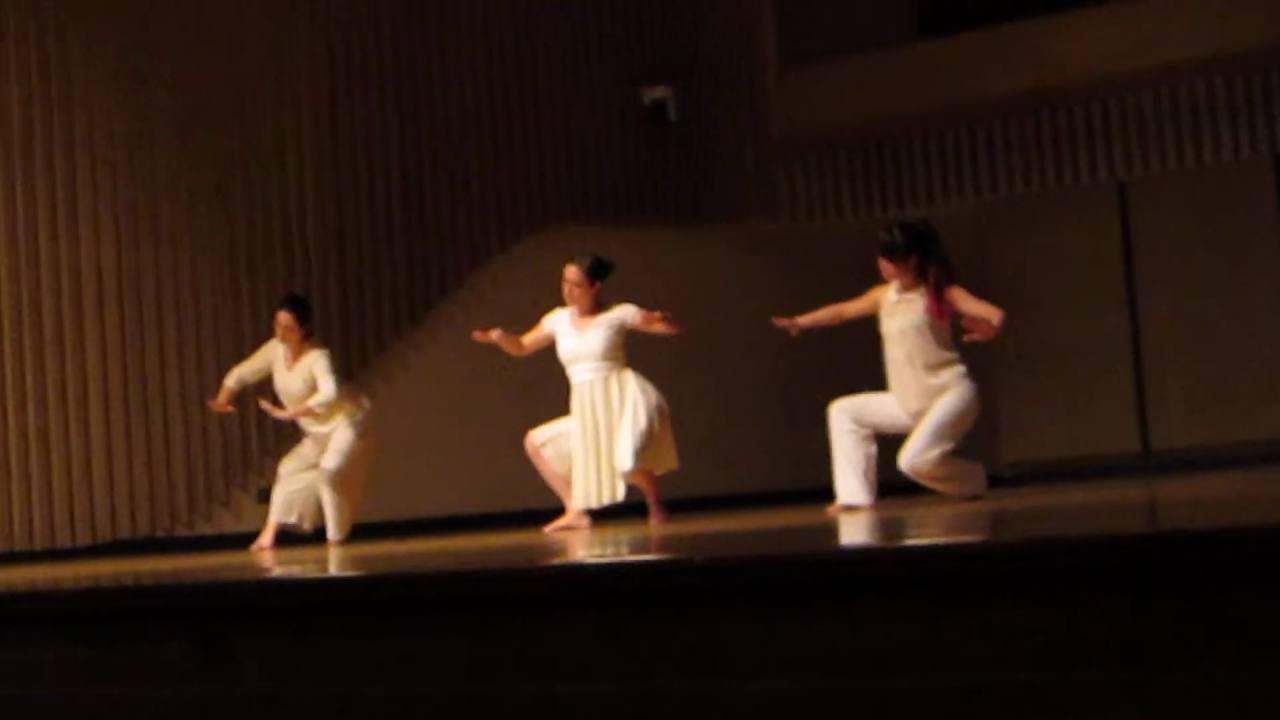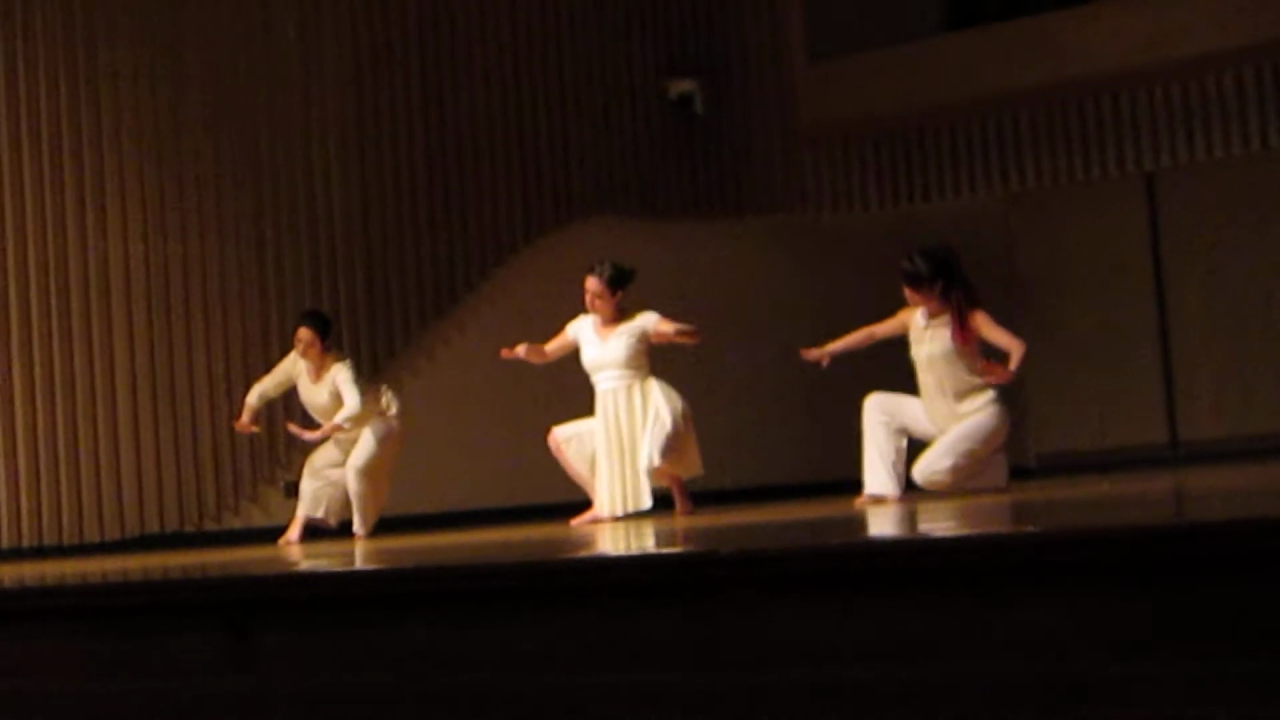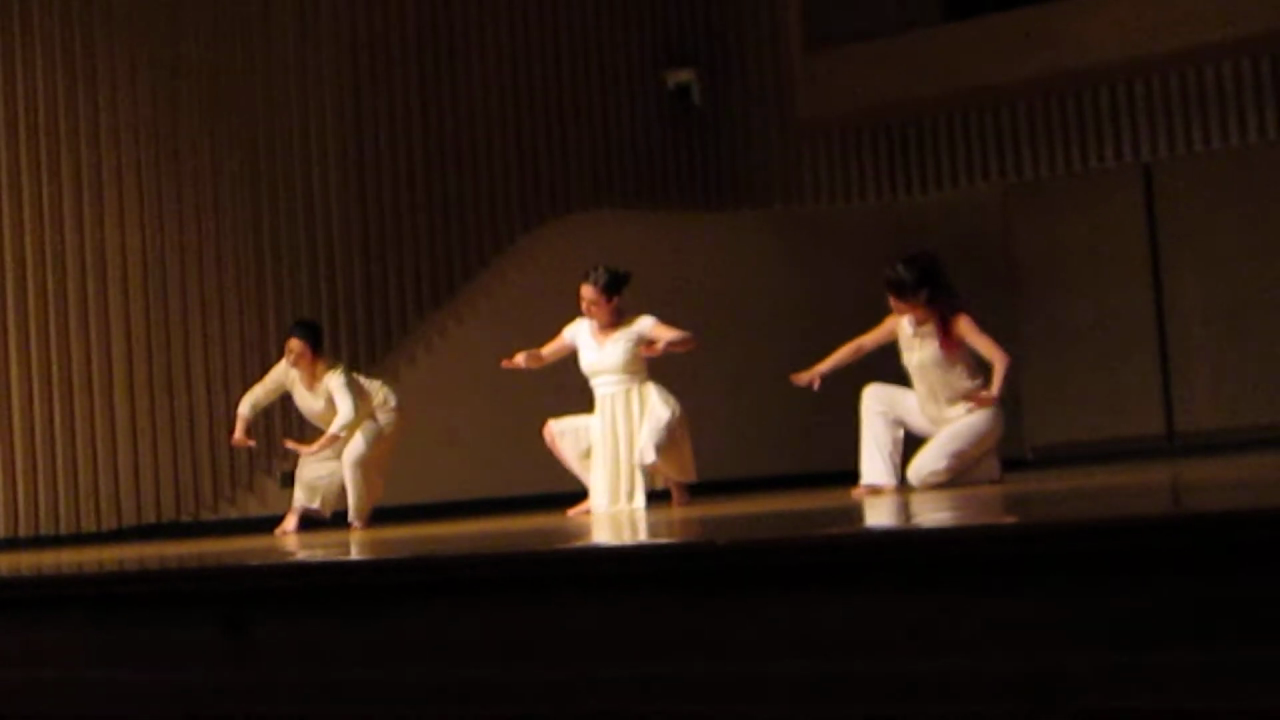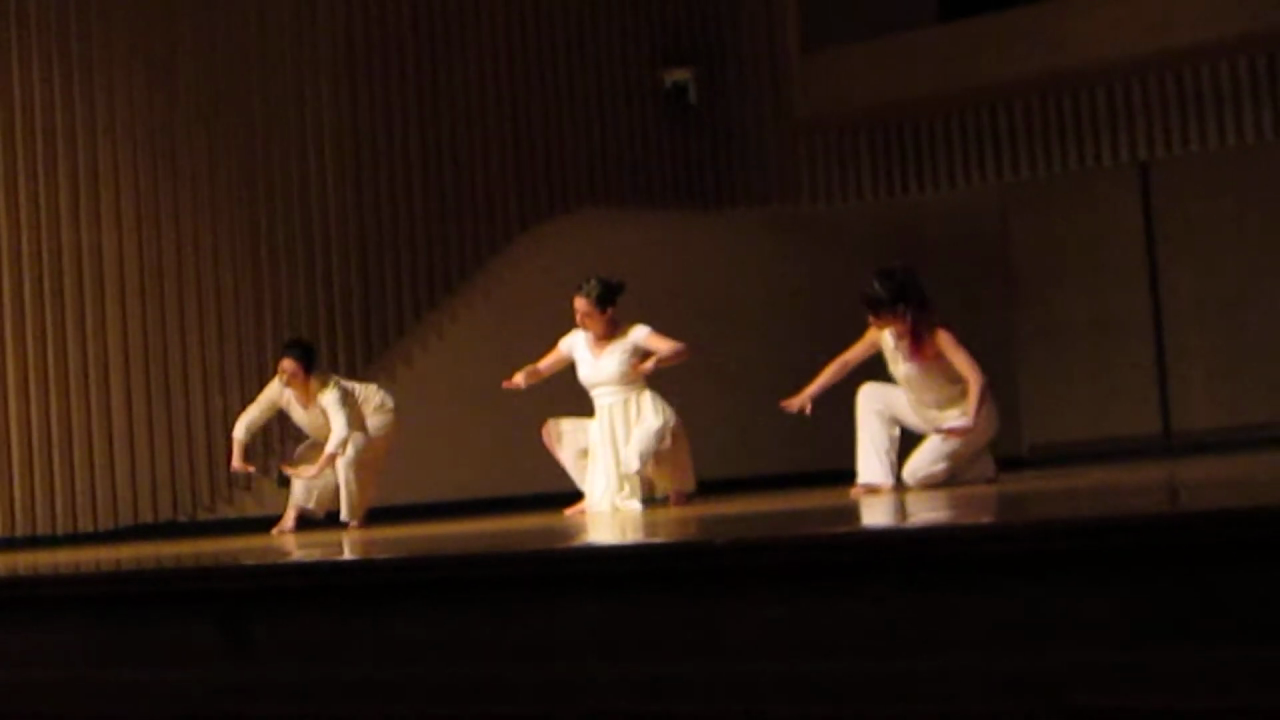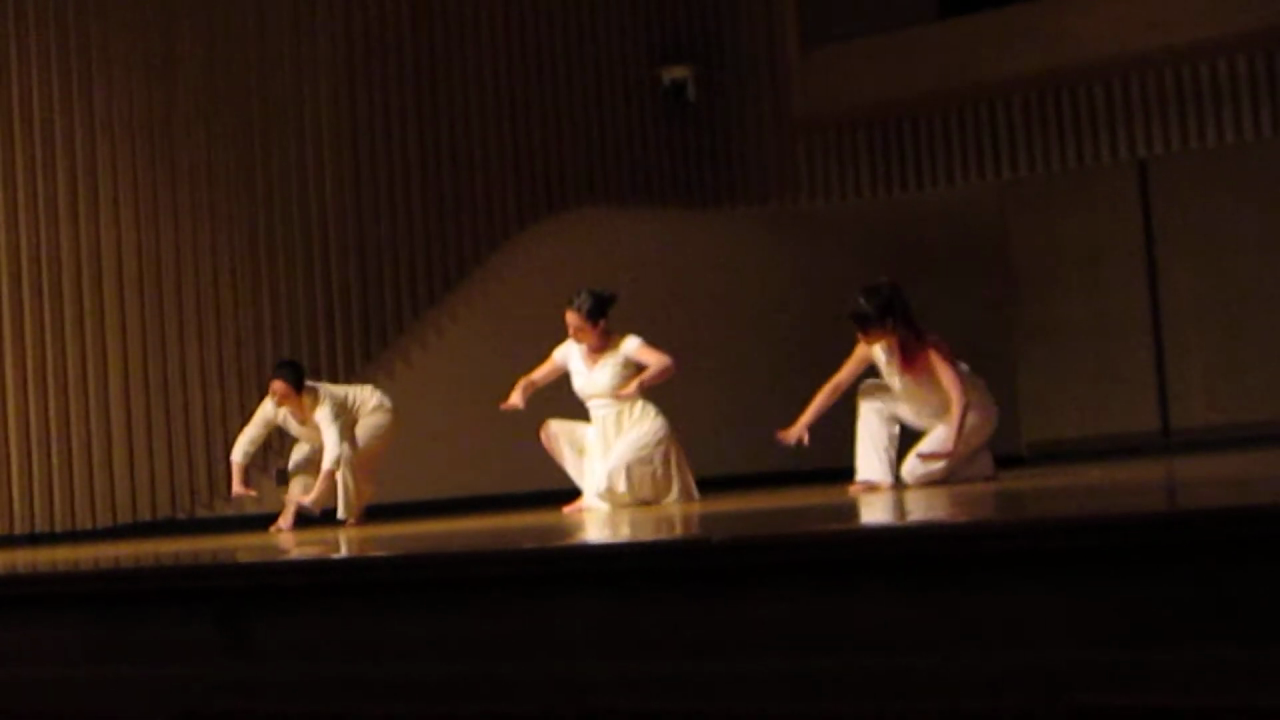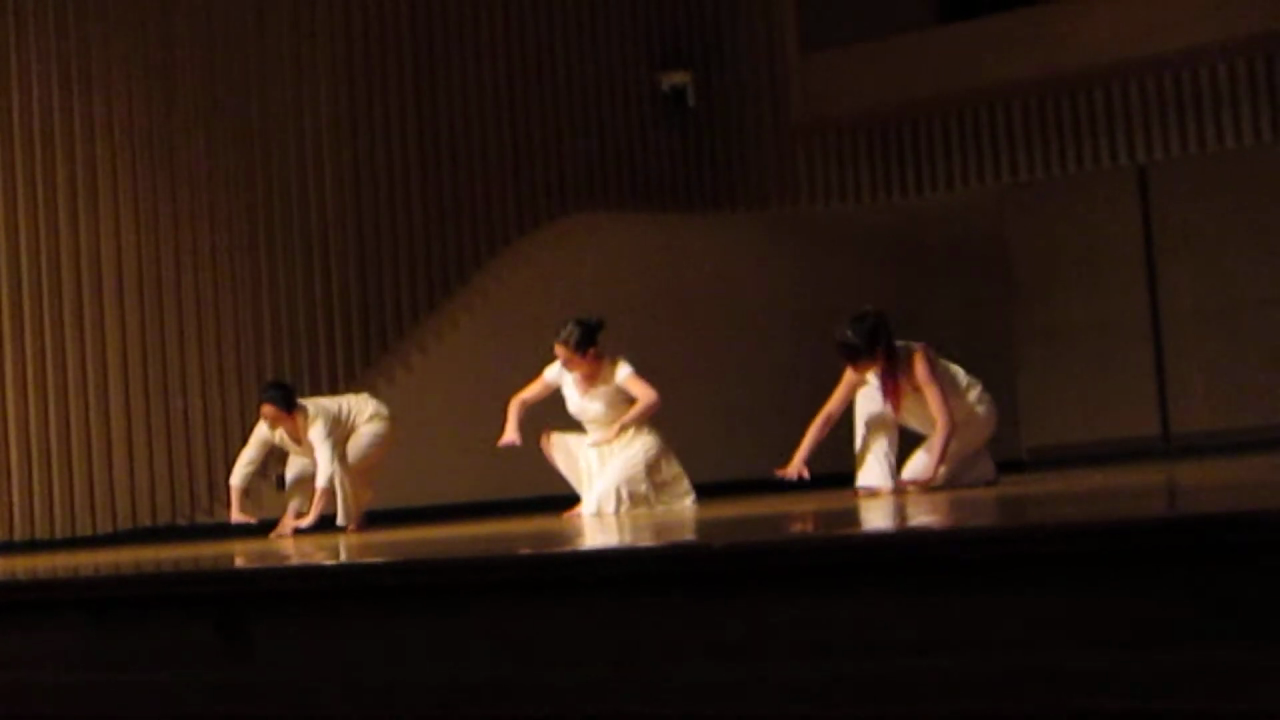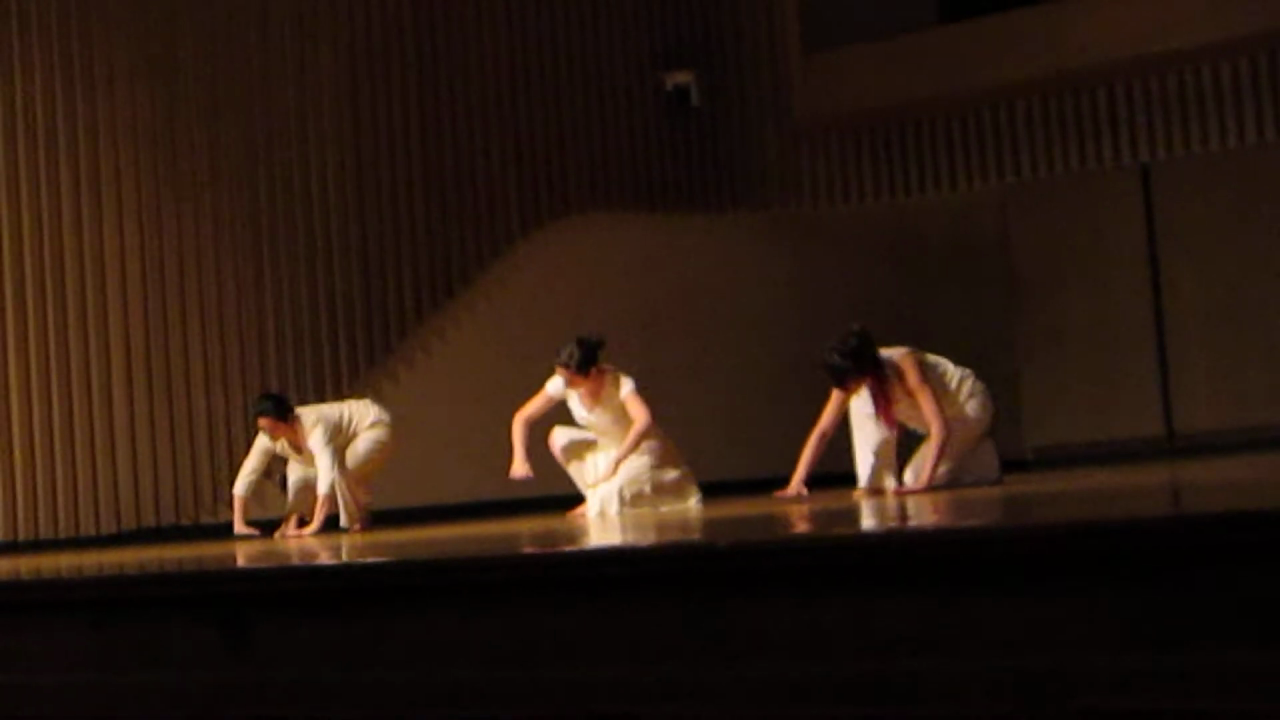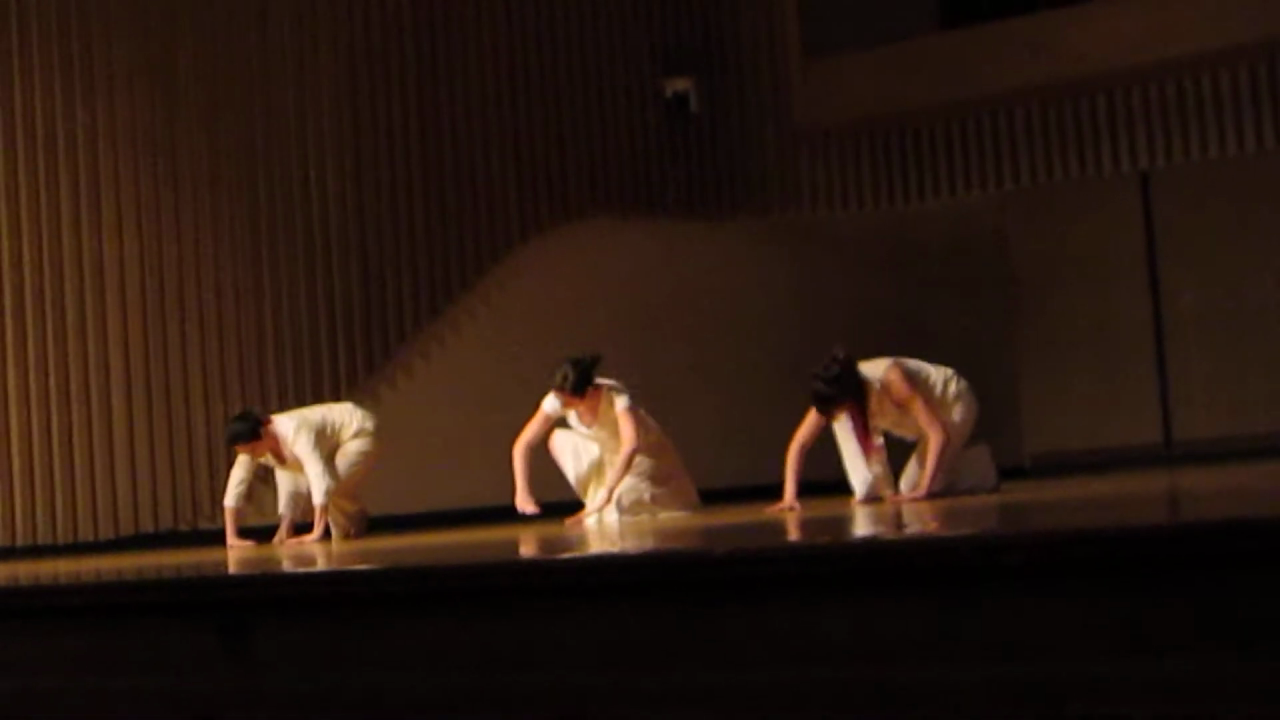
dt=0.5s
person 1, frame 1
left shoulder: (944, 294)
right shoulder: (883, 295)
left elbow: (996, 314)
right elbow: (844, 310)
left wrist: (991, 329)
right wrist: (798, 322)
left hip: (952, 393)
right hip: (908, 403)
left knee: (914, 460)
right knee: (843, 411)
left ankle: (972, 480)
right ankle: (856, 495)
person 1, frame 2
left shoulder: (970, 318)
right shoulder: (912, 317)
left elbow: (1017, 345)
right elbow: (873, 332)
left wrist: (1010, 372)
right wrist: (828, 350)
left hip: (979, 414)
right hip: (937, 417)
left knee: (928, 473)
right knee: (877, 404)
left ankle: (991, 469)
right ankle: (884, 488)
person 1, frame 3
left shoulder: (956, 323)
right shoulder: (899, 323)
left elbow: (1000, 357)
right elbow: (860, 345)
left wrist: (993, 395)
right wrist: (817, 371)
left hip: (973, 415)
right hip: (932, 413)
left knee: (922, 475)
right knee: (875, 395)
left ankle: (982, 463)
right ankle: (880, 478)
person 1, frame 4
left shoulder: (936, 336)
right shoulder: (880, 334)
left elbow: (975, 376)
right elbow: (845, 361)
left wrist: (970, 423)
right wrist: (807, 394)
left hip: (963, 414)
left knee: (916, 475)
right knee: (870, 394)
left ankle: (977, 464)
right ankle: (877, 477)
person 1, frame 5
left shoulder: (926, 346)
right shoulder: (870, 348)
left elbow: (959, 396)
right elbow: (837, 384)
left wrist: (951, 444)
right wrist: (801, 424)
left hip: (972, 411)
right hip: (927, 412)
left knee: (915, 473)
right knee: (869, 393)
left ankle: (977, 462)
right ankle: (876, 475)
person 1, frame 6
left shoulder: (916, 361)
right shoulder: (860, 368)
left elbow: (945, 421)
right elbow: (829, 414)
left wrist: (931, 472)
right wrist: (798, 460)
left hip: (973, 414)
right hip: (929, 417)
left knee: (914, 480)
right knee: (867, 397)
left ankle: (978, 467)
right ankle: (877, 481)
person 1, frame 7
left shoulder: (905, 367)
right shoulder: (851, 378)
left elbow: (940, 428)
right elbow: (822, 431)
left wrist: (924, 480)
right wrist: (797, 481)
left hip: (969, 403)
right hip: (931, 407)
left knee: (914, 479)
right knee: (861, 404)
left ankle: (982, 462)
right ankle: (879, 481)
person 1, frame 8
left shoulder: (891, 380)
right shoulder: (837, 395)
left elbow: (939, 435)
right elbow: (798, 444)
left wrist: (923, 489)
right wrist: (789, 496)
left hip: (954, 402)
right hip: (909, 418)
left knee: (910, 488)
right knee: (845, 421)
left ankle: (978, 467)
right ankle: (876, 489)
person 2, frame 1
left shoulder: (618, 313)
right shoulder: (558, 318)
left elbow: (672, 328)
right elbow: (520, 347)
left wrist: (657, 319)
right wrist: (499, 337)
left hip: (624, 400)
right hip: (588, 412)
left knee: (626, 461)
right knee: (535, 442)
left ankle: (655, 506)
right ankle: (576, 511)
person 2, frame 2
left shoulder: (641, 321)
right shoulder: (582, 326)
left elbow: (694, 335)
right elbow: (544, 354)
left wrist: (673, 333)
right wrist: (525, 350)
left hip: (647, 406)
right hip: (610, 417)
left knee: (652, 459)
right knee: (558, 438)
left ankle: (681, 496)
right ankle: (602, 504)
person 2, frame 3
left shoulder: (638, 325)
right shoulder: (579, 330)
left elbow: (687, 339)
right elbow: (542, 357)
left wrist: (664, 345)
right wrist: (524, 357)
left hip: (644, 408)
right hip: (607, 418)
left knee: (649, 450)
right knee: (553, 430)
left ankle: (677, 486)
right ankle: (599, 492)
person 2, frame 4
left shoulder: (634, 334)
right shoulder: (575, 340)
left elbow: (680, 350)
right elbow: (540, 370)
left wrist: (654, 361)
right wrist: (523, 375)
left hip: (642, 416)
right hip: (606, 426)
left knee: (638, 458)
right knee: (552, 430)
left ankle: (674, 490)
right ankle: (595, 493)
person 2, frame 5
left shoulder: (625, 345)
right shoulder: (569, 350)
left elbow: (666, 363)
right elbow: (532, 380)
left wrist: (638, 383)
right wrist: (519, 392)
left hip: (639, 426)
right hip: (602, 433)
left knee: (612, 475)
right knee: (550, 430)
right ankle: (592, 492)
person 2, frame 6
left shoulder: (616, 369)
right shoulder: (559, 371)
left elbow: (652, 398)
right elbow: (520, 399)
left wrist: (619, 426)
right wrist: (512, 427)
left hip: (634, 445)
right hip: (599, 450)
left knee: (605, 501)
right knee: (550, 440)
right ankle: (591, 496)
person 2, frame 7
left shoulder: (620, 383)
right shoulder: (561, 384)
left elbow: (645, 421)
right elbow: (521, 418)
left wrist: (615, 462)
right wrist: (520, 458)
left hip: (641, 449)
right hip: (605, 448)
left knee: (609, 499)
right knee: (557, 436)
right ankle: (595, 496)
person 2, frame 8
left shoulder: (615, 397)
right shoulder: (557, 400)
left elbow: (631, 444)
right elbow: (522, 444)
left wrist: (607, 491)
right wrist: (522, 492)
left hip: (644, 456)
right hip: (607, 453)
left knee: (611, 509)
right knee: (557, 439)
right ankle: (592, 505)
person 3, frame 1
left shoulder: (317, 357)
right shoulder: (275, 349)
left elbow: (329, 395)
right elbow: (243, 372)
left wrist: (287, 414)
right wrist: (223, 399)
left hip: (347, 419)
right hip: (318, 432)
left knee: (329, 469)
right knee: (290, 469)
left ankle: (337, 537)
right ankle: (271, 531)
person 3, frame 2
left shoulder: (340, 368)
right shoulder: (296, 362)
left elbow: (354, 407)
right elbow: (264, 387)
left wrist: (317, 434)
right wrist: (246, 418)
left hip: (378, 418)
right hip: (348, 432)
left knee: (357, 467)
right knee: (317, 466)
left ankle: (363, 532)
right ankle: (298, 525)
person 3, frame 3
left shoulder: (332, 375)
right shoulder: (286, 369)
left elbow: (347, 415)
right elbow: (254, 397)
left wrist: (315, 448)
right wrist: (240, 430)
left hip: (377, 411)
right hip: (350, 425)
left knee: (353, 458)
right knee: (312, 461)
left ankle: (361, 520)
right ankle: (295, 514)
person 3, frame 4
left shoulder: (327, 390)
right shoulder: (279, 388)
left elbow: (341, 432)
right elbow: (247, 420)
left wrist: (315, 470)
right wrist: (237, 458)
left hip: (374, 413)
right hip: (346, 422)
left knee: (347, 457)
right knee: (305, 459)
left ankle: (356, 519)
right ankle: (291, 516)
person 3, frame 5
left shoulder: (321, 403)
right shoulder: (271, 406)
left elbow: (333, 450)
right elbow: (245, 441)
left wrist: (313, 495)
right wrist: (237, 483)
left hip: (373, 412)
right hip: (345, 418)
left knee: (345, 455)
right knee: (301, 457)
left ankle: (355, 515)
right ankle: (290, 513)
person 3, frame 6
left shoulder: (315, 421)
right shoulder: (266, 428)
left elbow: (326, 468)
right elbow: (244, 464)
left wrist: (311, 517)
right wrist: (236, 511)
left hip: (371, 420)
right hip: (341, 429)
left knee: (341, 465)
left ankle: (355, 522)
right ankle: (290, 519)
person 3, frame 7
left shoulder: (313, 426)
right shoulder: (268, 438)
left elbow: (327, 474)
right elbow: (246, 475)
left wrist: (314, 525)
right wrist: (238, 523)
left hip: (373, 426)
right hip: (342, 438)
left knee: (342, 472)
left ankle: (360, 520)
person 3, frame 8
left shoulder: (295, 433)
right shoulder: (251, 445)
left elbow: (320, 479)
right elbow: (235, 485)
left wrist: (317, 533)
right wrist: (231, 536)
left hip: (358, 432)
right hip: (329, 439)
left knee: (331, 487)
left ankle: (355, 526)
right ankle: (285, 527)
